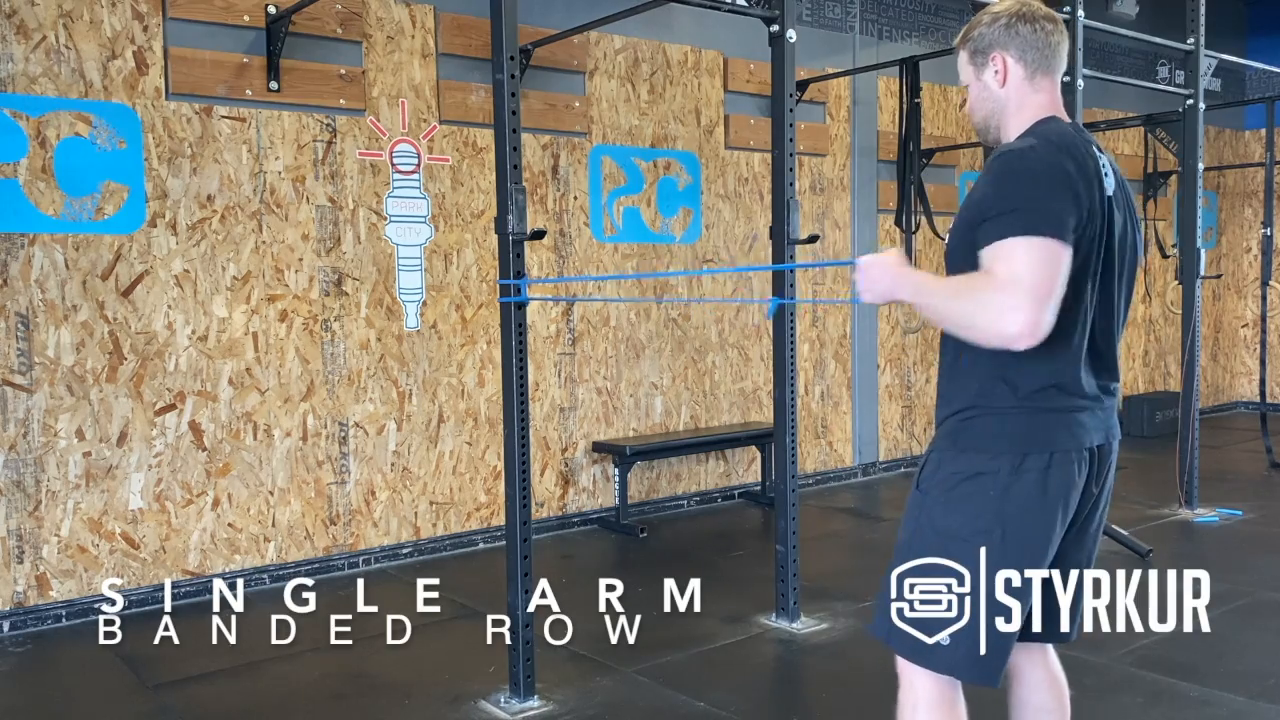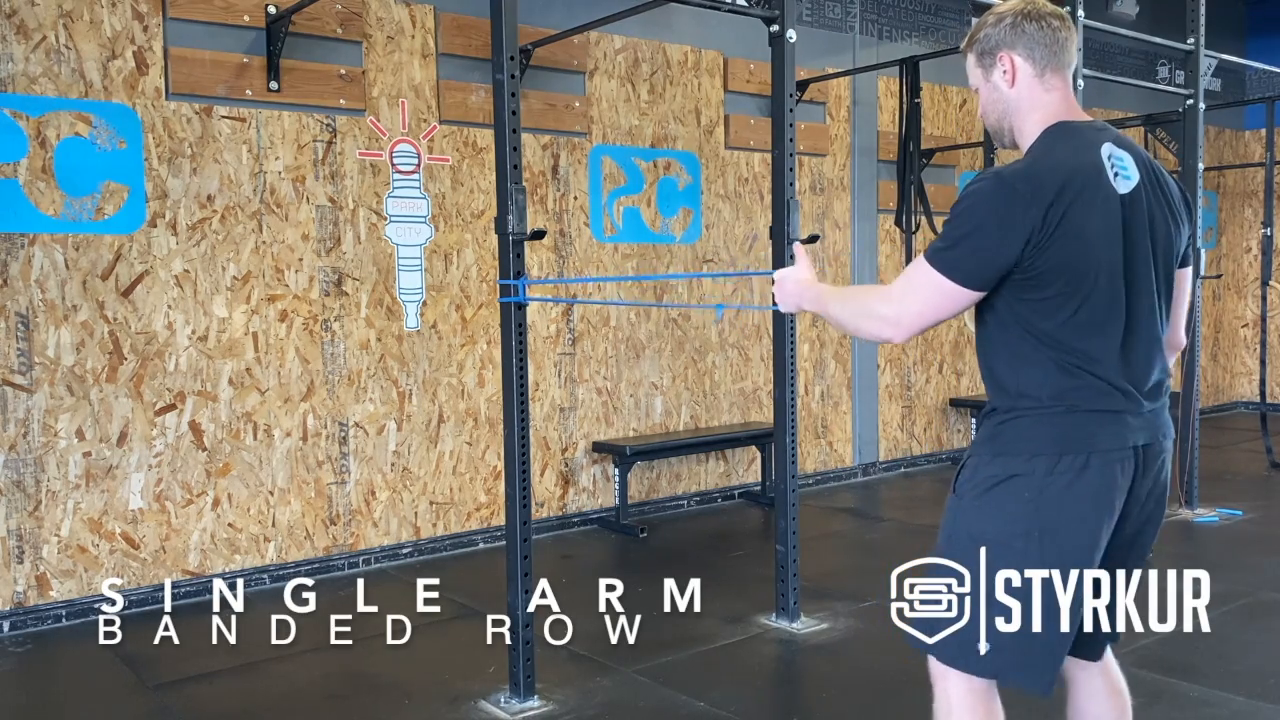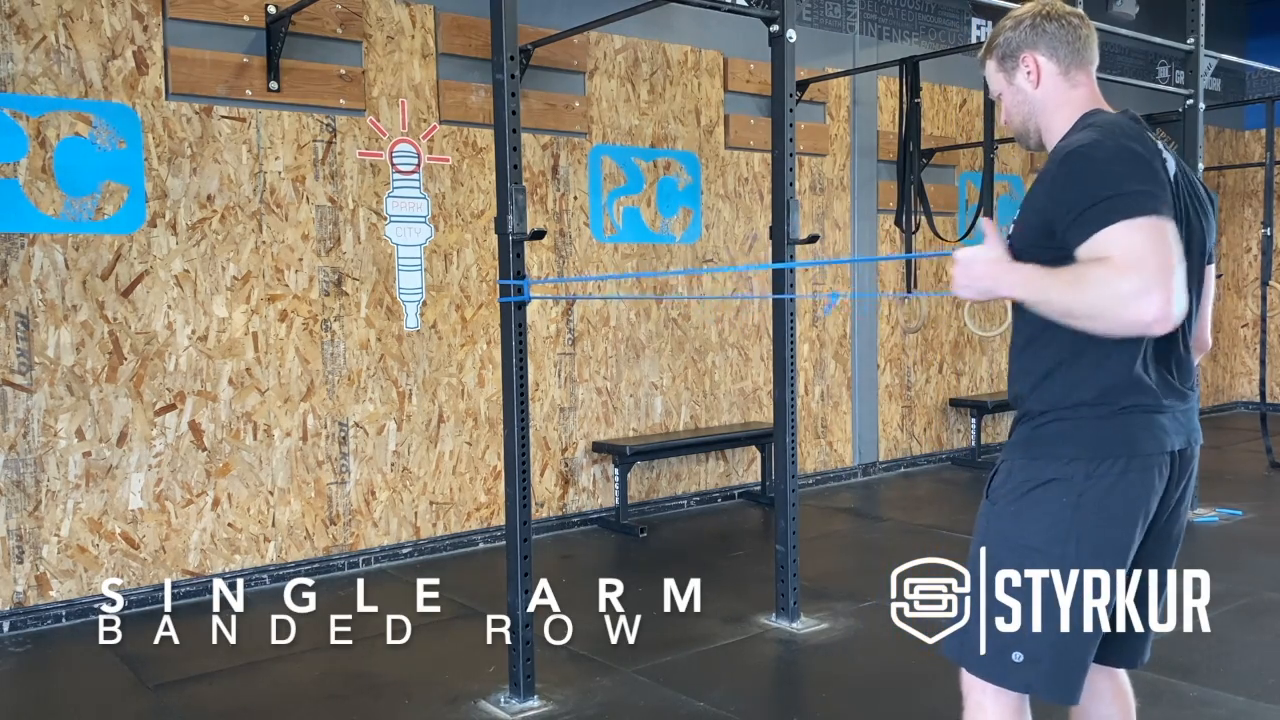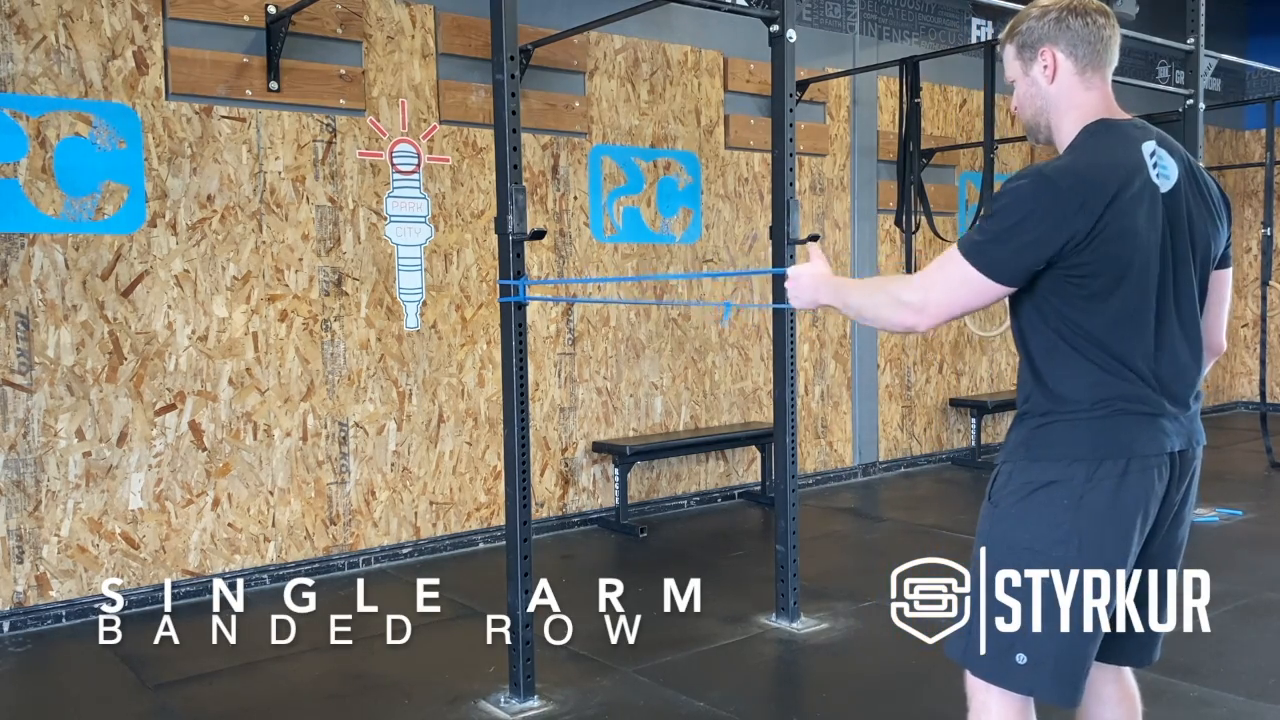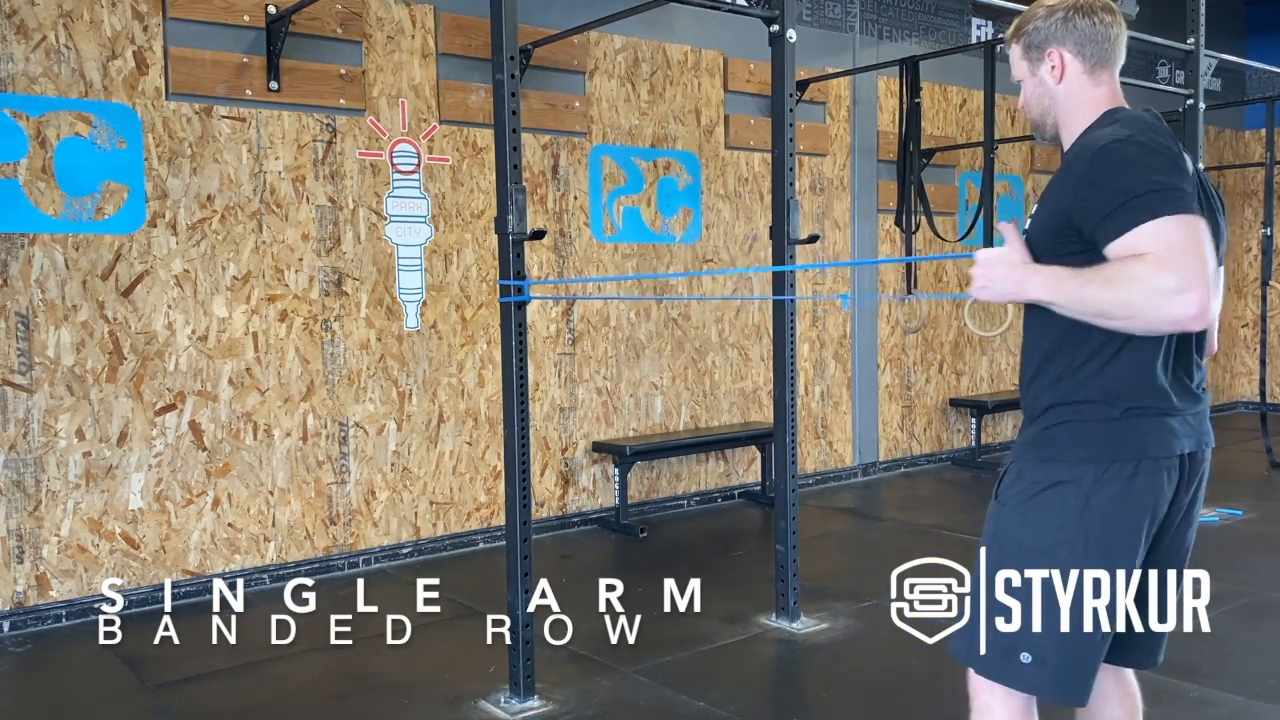
dt=1s
person 1, frame 1
left shoulder: (1034, 163)
right shoulder: (1098, 172)
left elbow: (1014, 320)
left wrist: (907, 282)
left hip: (1002, 450)
right hip: (1081, 442)
left knee: (924, 656)
right knee: (1024, 640)
person 1, frame 2
left shoulder: (1016, 191)
right shoulder: (1156, 181)
left elbow: (896, 317)
right elbow: (1172, 336)
left wrist: (807, 293)
left hip: (1040, 457)
right hip: (1140, 449)
right knee: (1084, 648)
person 1, frame 3
left shoulder: (1093, 158)
right shoulder: (1161, 165)
left elbow: (1151, 301)
right elbow: (1188, 329)
left wrist: (1009, 278)
left hip: (1075, 457)
right hip: (1159, 446)
right knee: (1094, 656)
person 1, frame 4
left shoulder: (1060, 187)
right shoulder: (1194, 178)
left elbow: (918, 305)
right elbow: (1211, 341)
left wrist: (825, 287)
left hip: (1076, 464)
right hip: (1171, 454)
right knee: (1104, 659)
person 1, frame 5
left shoulder: (1115, 156)
right shoulder: (1142, 157)
left elbow: (1189, 296)
right elbow: (1193, 331)
left wrist: (1033, 279)
left hip: (1086, 459)
right hip: (1167, 447)
right knee: (1104, 658)
